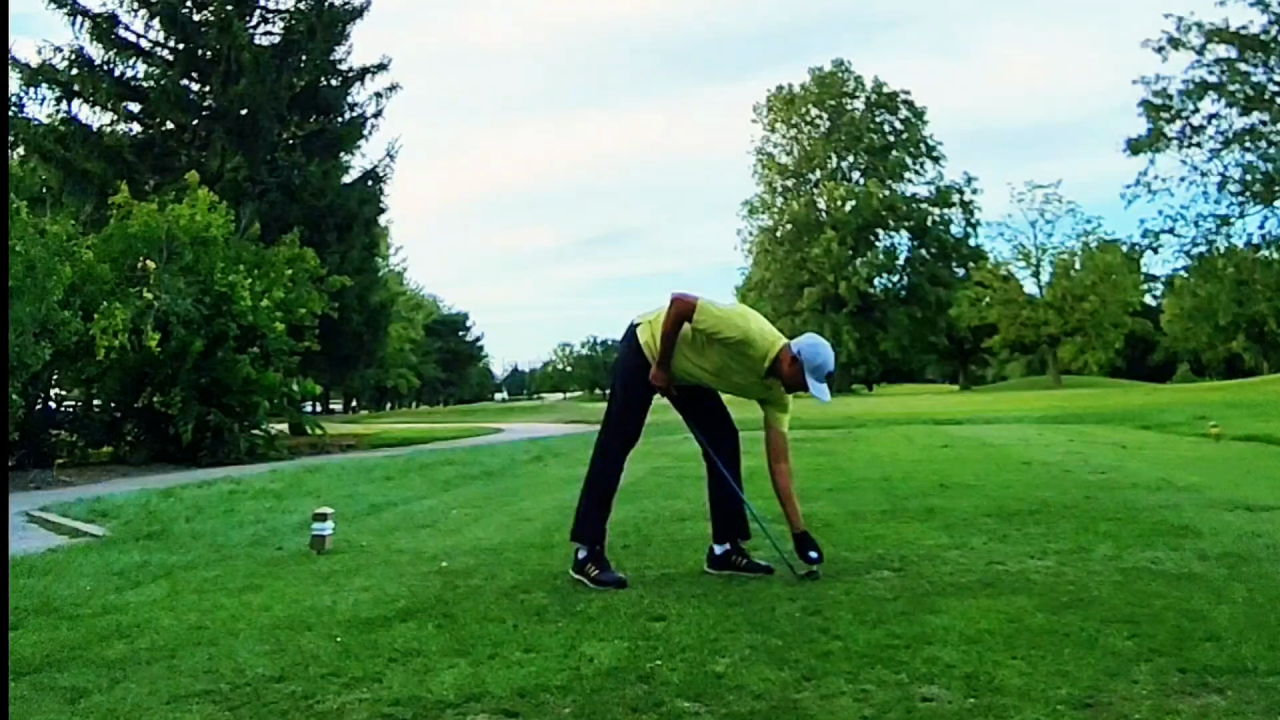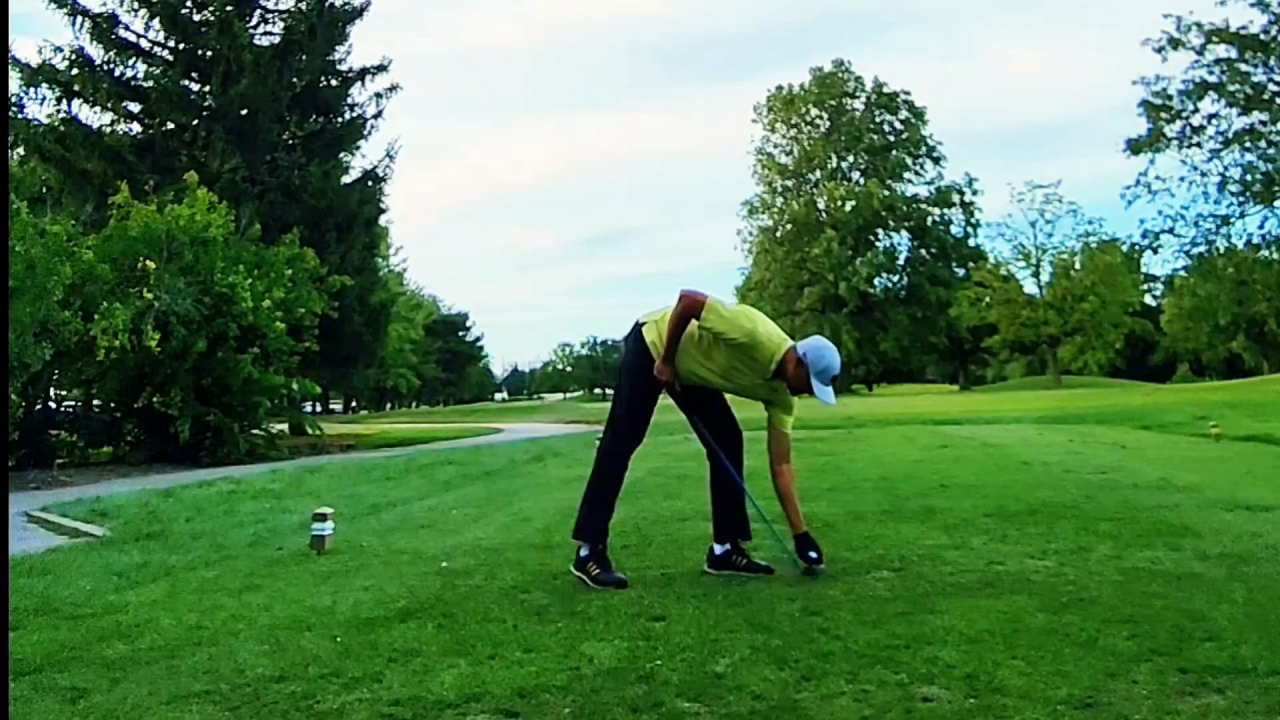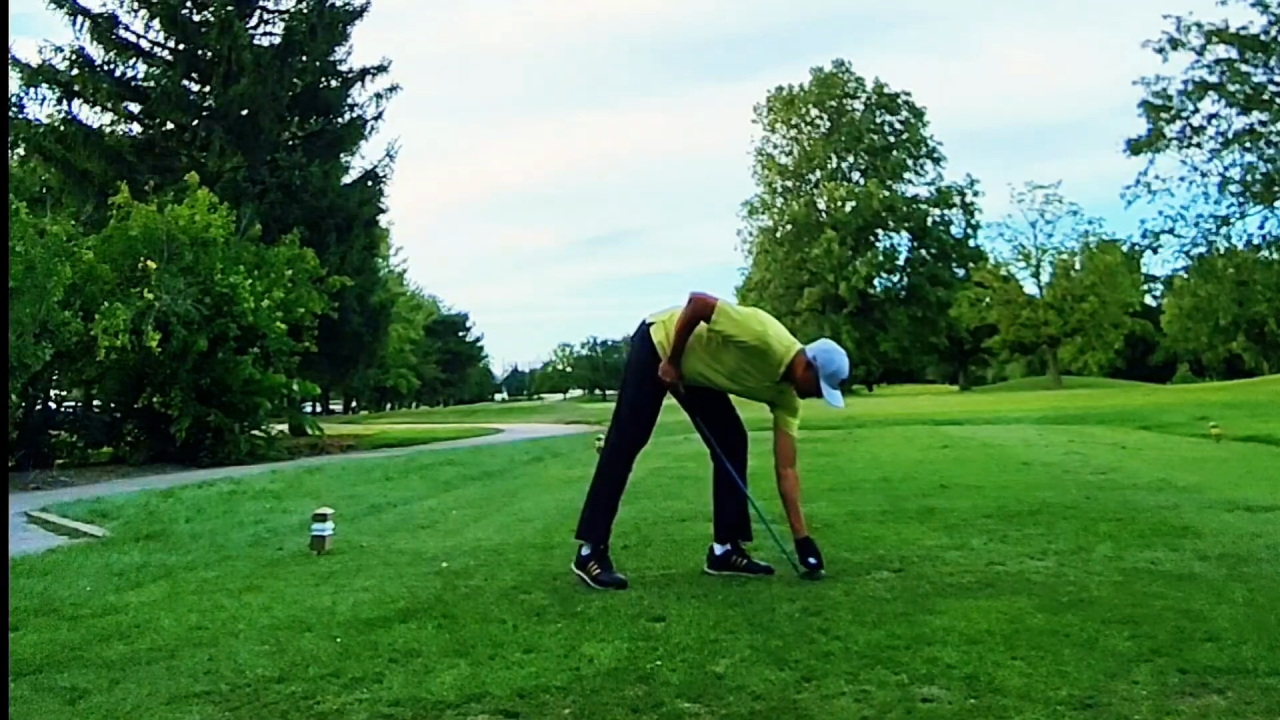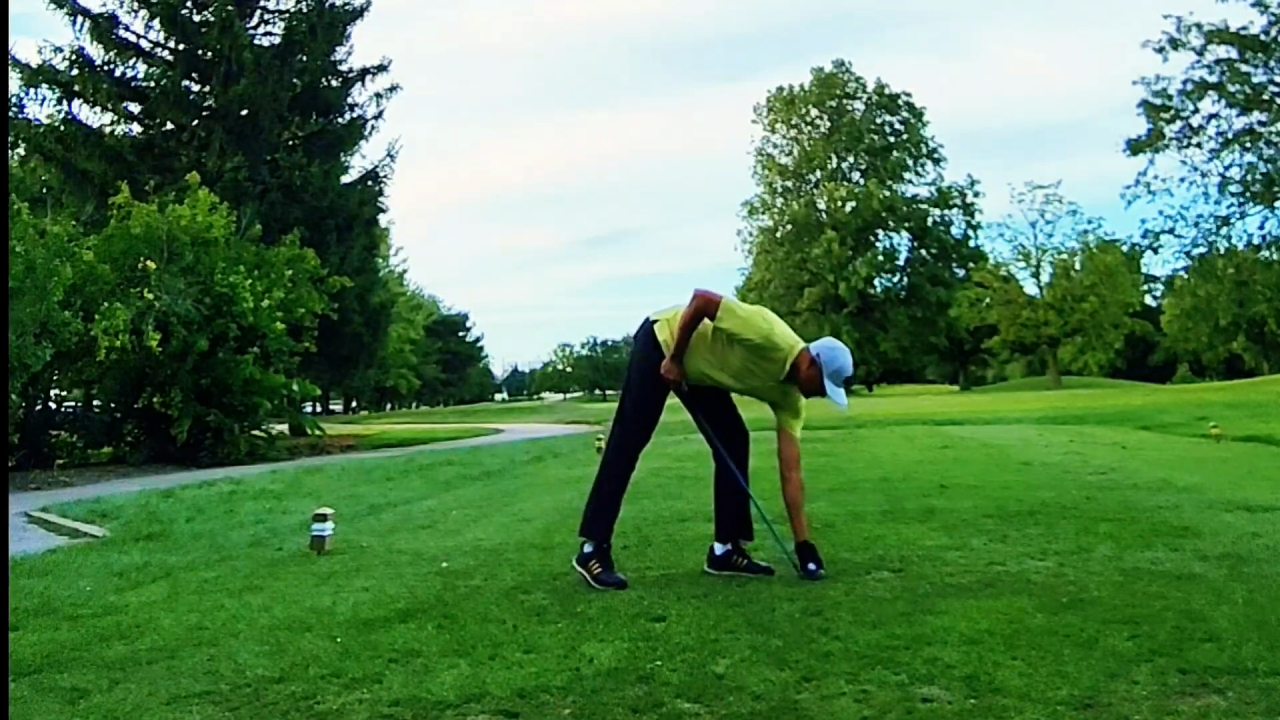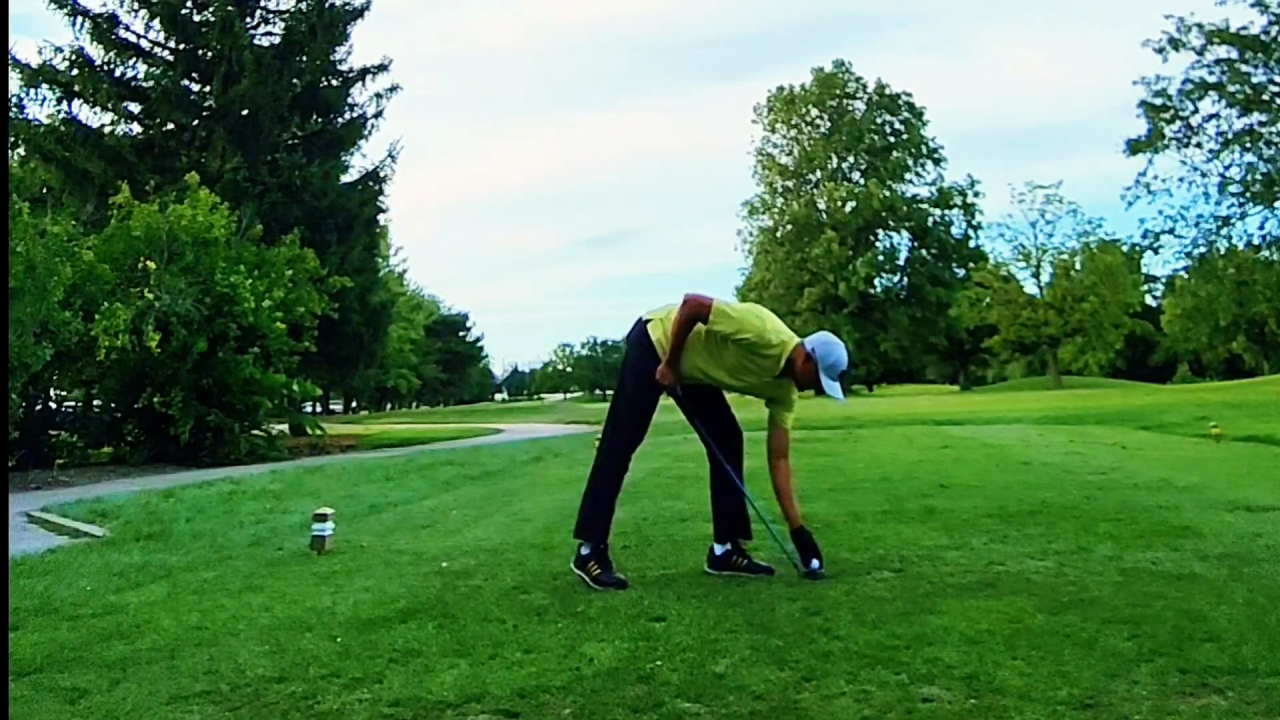
dt=0.4s
person 1, frame 1
left shoulder: (775, 390)
right shoulder: (749, 332)
left elbow: (779, 462)
right elbow: (678, 303)
left wrist: (799, 531)
right wrist: (661, 366)
left hip: (687, 371)
right hip: (647, 345)
left knee: (724, 442)
right knee: (615, 446)
left ankle: (725, 547)
right ankle: (588, 553)
person 1, frame 2
left shoulder: (779, 391)
right shoulder: (754, 334)
left elbow: (781, 464)
right elbow: (687, 299)
left wrist: (800, 532)
right wrist: (666, 360)
left hip: (692, 371)
right hip: (653, 343)
left knee: (728, 443)
right knee: (620, 445)
left ankle: (725, 548)
right ankle: (590, 552)
person 1, frame 3
left shoulder: (785, 393)
right shoulder: (764, 336)
left elbow: (786, 468)
right elbow: (697, 301)
left wrist: (801, 537)
right wrist: (672, 361)
left hip: (696, 372)
right hip: (659, 343)
left knee: (732, 444)
right knee: (625, 445)
left ankle: (725, 548)
right ankle: (591, 552)
person 1, frame 4
left shoulder: (788, 393)
right shoulder: (770, 335)
left elbow: (791, 472)
right elbow: (702, 298)
left wrist: (803, 542)
right wrist: (675, 359)
left hip: (698, 372)
right hip: (662, 341)
left knee: (734, 443)
right knee: (628, 444)
left ankle: (726, 549)
right ankle: (593, 550)
person 1, frame 5
left shoulder: (783, 387)
right shoulder: (762, 330)
left elbow: (778, 459)
right elbow: (691, 303)
left wrist: (797, 527)
right wrist: (669, 364)
left hip: (693, 369)
right hip: (655, 341)
left knee: (728, 443)
right knee: (621, 444)
left ankle: (725, 548)
right ankle: (590, 551)
